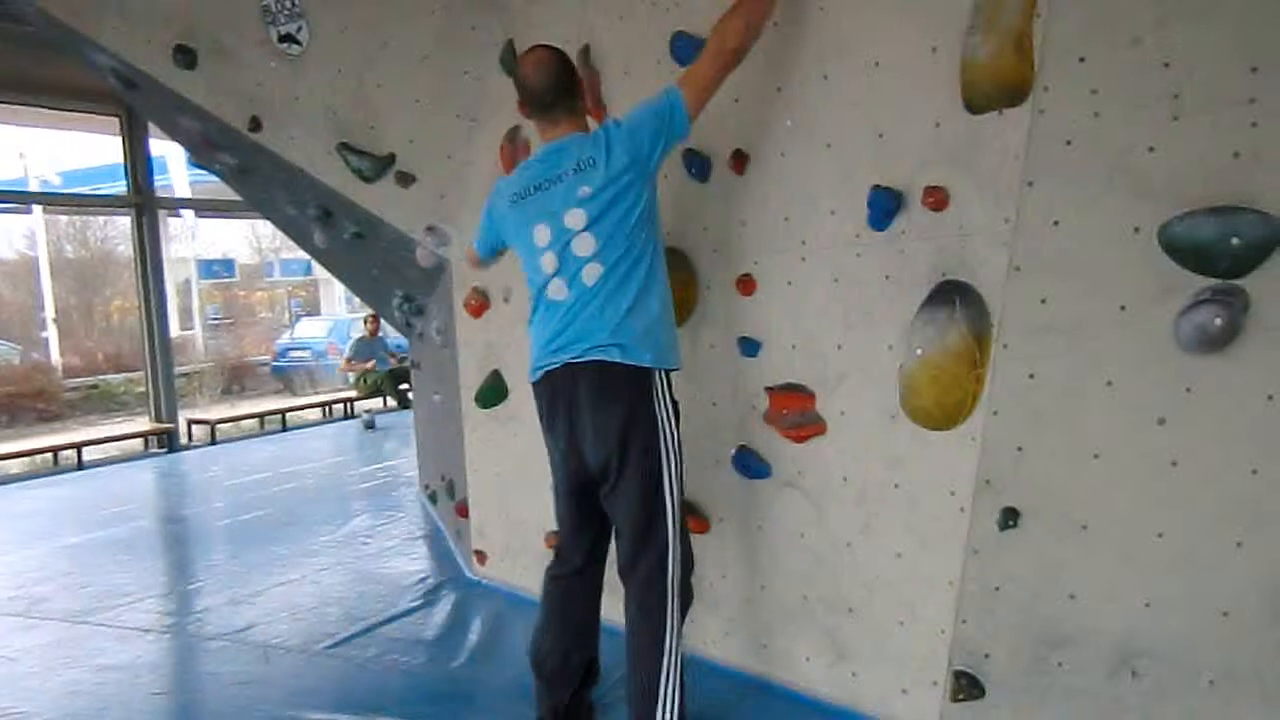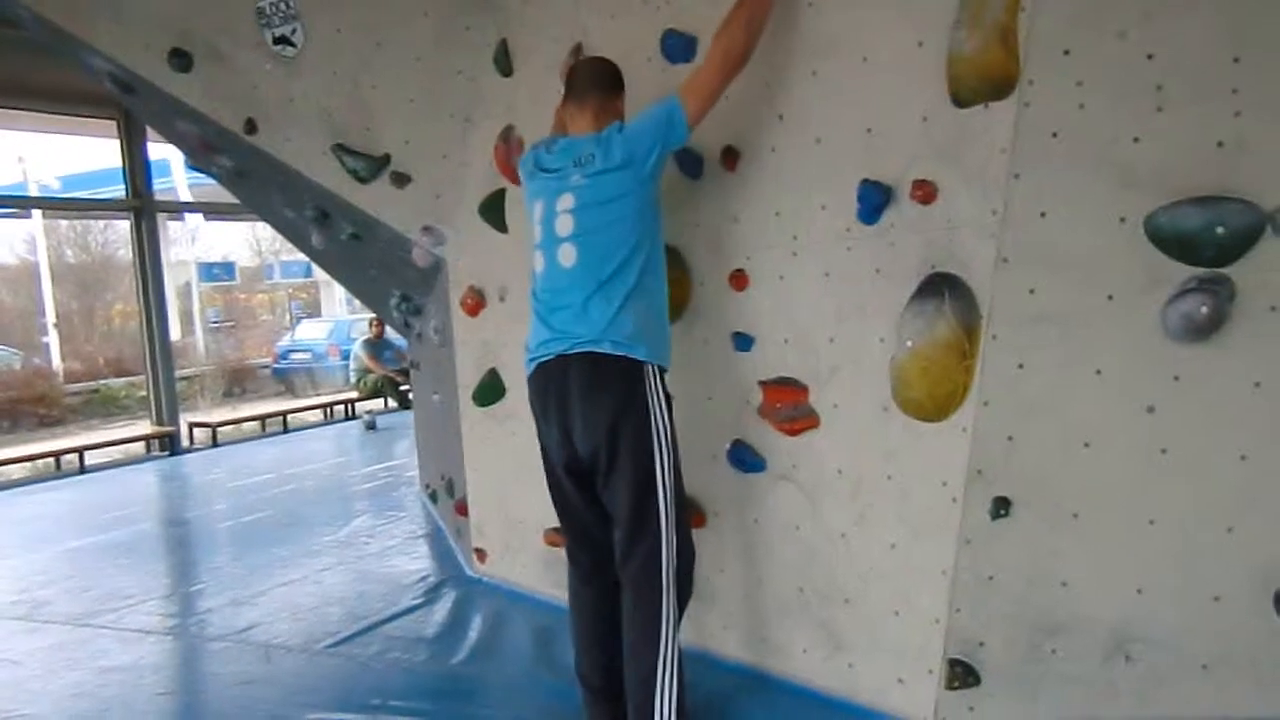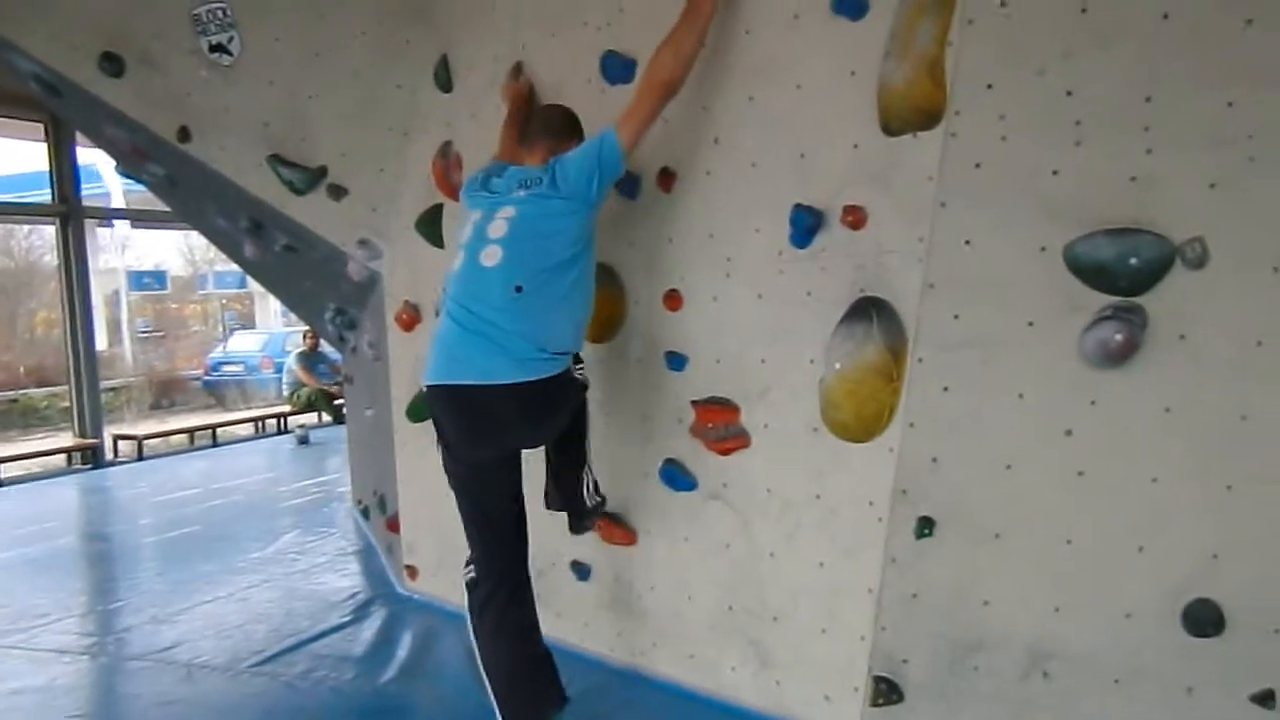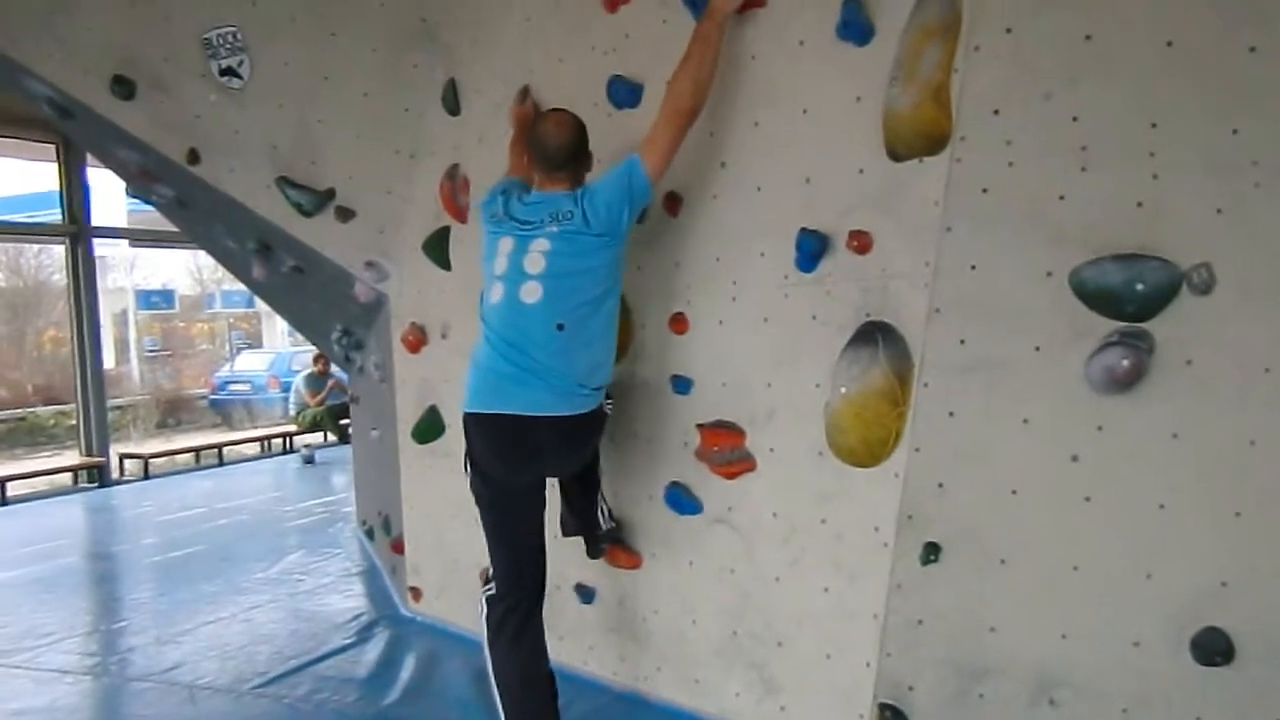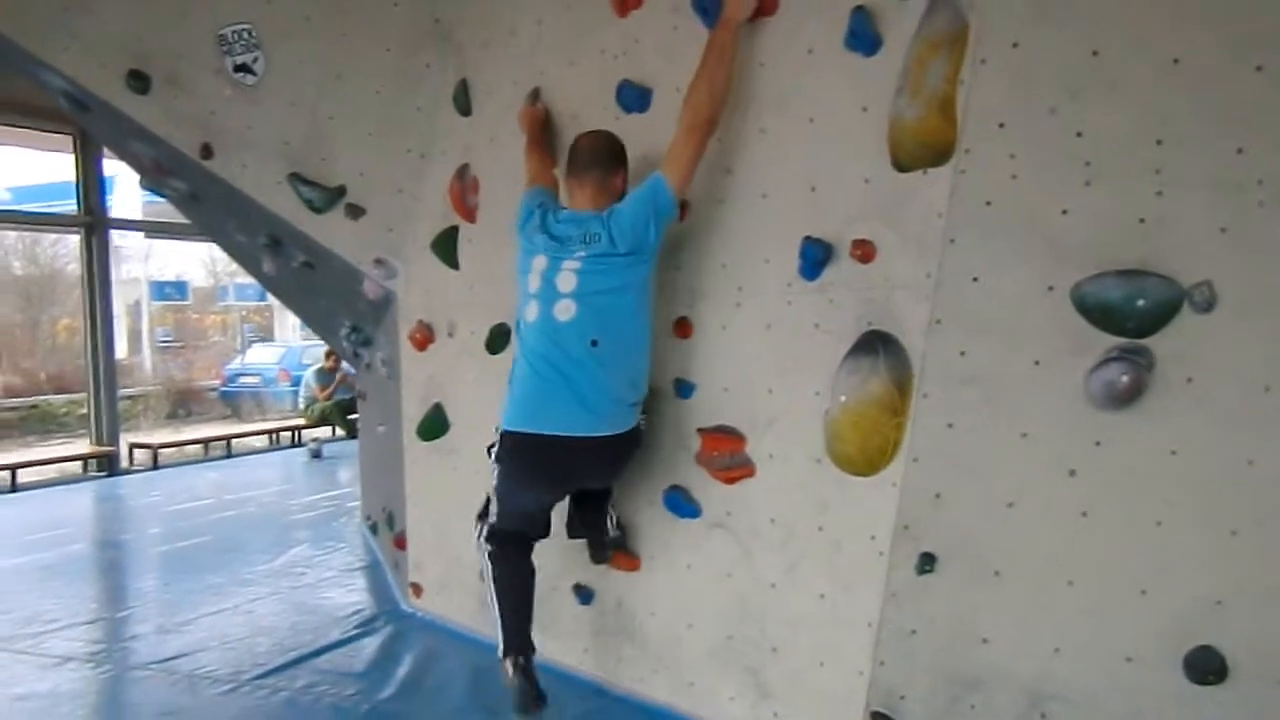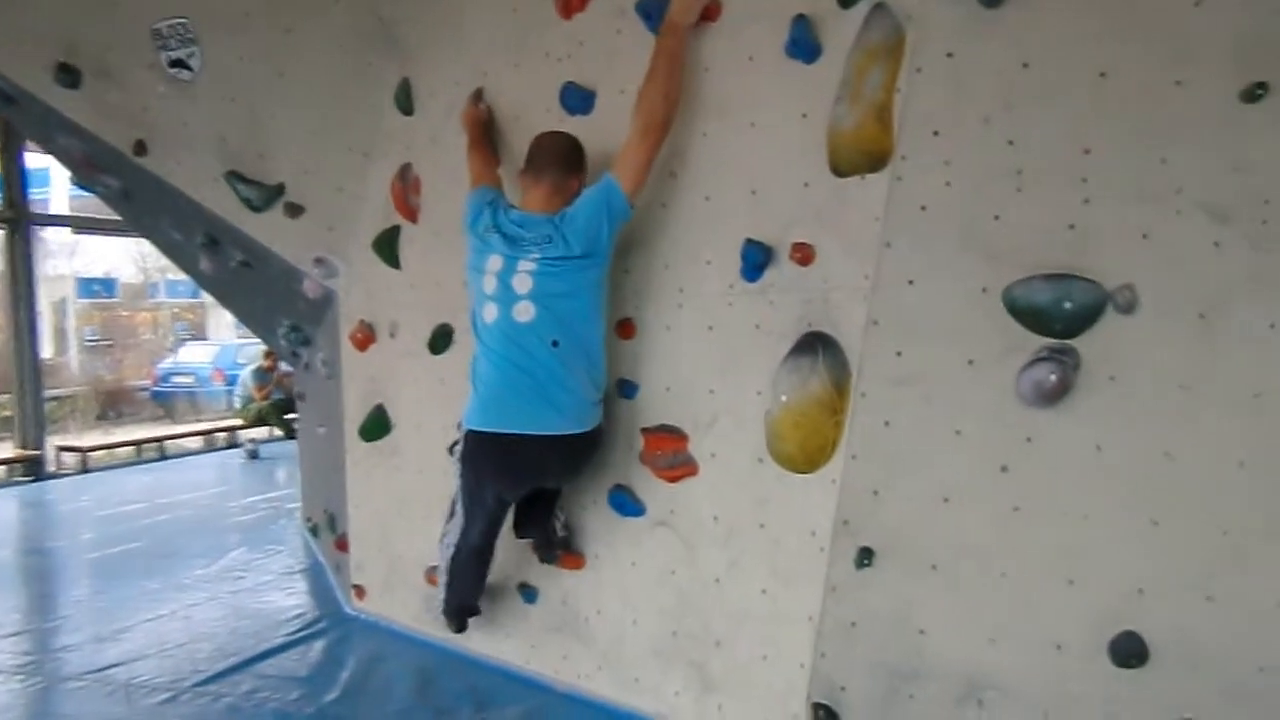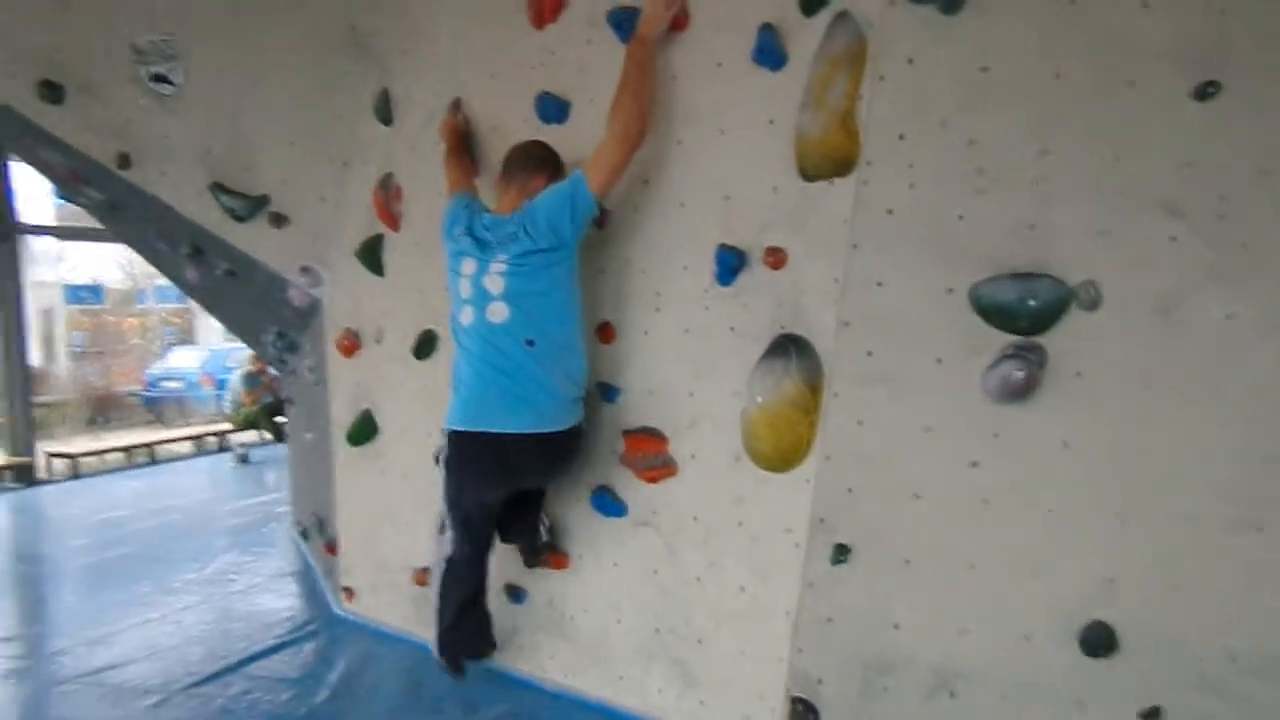
dt=0.7s
person 1, frame 1
left shoulder: (508, 194)
right shoulder: (625, 144)
left elbow: (477, 258)
left hip: (555, 391)
right hip: (626, 383)
left knee: (575, 552)
right knee: (655, 567)
person 1, frame 2
left shoulder: (537, 165)
right shoulder: (630, 147)
right elbow: (726, 58)
left wrist: (571, 85)
left hip: (549, 382)
right hip: (616, 375)
left knee: (590, 555)
right knee: (654, 561)
person 1, frame 3
left shoulder: (482, 189)
right shoulder: (575, 178)
left elbow: (510, 156)
right elbow: (659, 85)
left wrist: (516, 109)
left hip: (453, 397)
right hip: (533, 393)
left knee: (494, 570)
right ankle: (577, 499)
person 1, frame 4
left shoulder: (499, 211)
right shoulder: (604, 210)
left elbow: (519, 168)
right elbow: (680, 111)
left wrist: (522, 126)
left hip: (491, 425)
right hip: (569, 428)
left knee: (513, 593)
right ankle: (592, 524)
person 1, frame 5
left shoulder: (535, 226)
right shoulder: (632, 229)
left elbow: (539, 167)
right elbow: (698, 124)
left wrist: (535, 130)
left hip: (530, 444)
right hip: (608, 445)
left knee: (505, 532)
left ankle: (517, 651)
right ankle: (597, 528)
person 1, frame 6
left shoulder: (486, 226)
right shoulder: (585, 231)
left elbow: (483, 165)
right elbow: (649, 129)
left wrist: (477, 127)
left hip: (491, 439)
right hip: (571, 441)
left knee: (471, 529)
left ankle: (457, 608)
right ankle: (542, 527)
person 1, frame 7
left shoulder: (461, 230)
right shoulder: (551, 225)
left elbow: (461, 173)
right elbow: (624, 137)
left wrist: (456, 139)
left hip: (474, 440)
right hip: (552, 439)
left knee: (463, 543)
left ankle: (457, 646)
right ankle: (527, 532)
